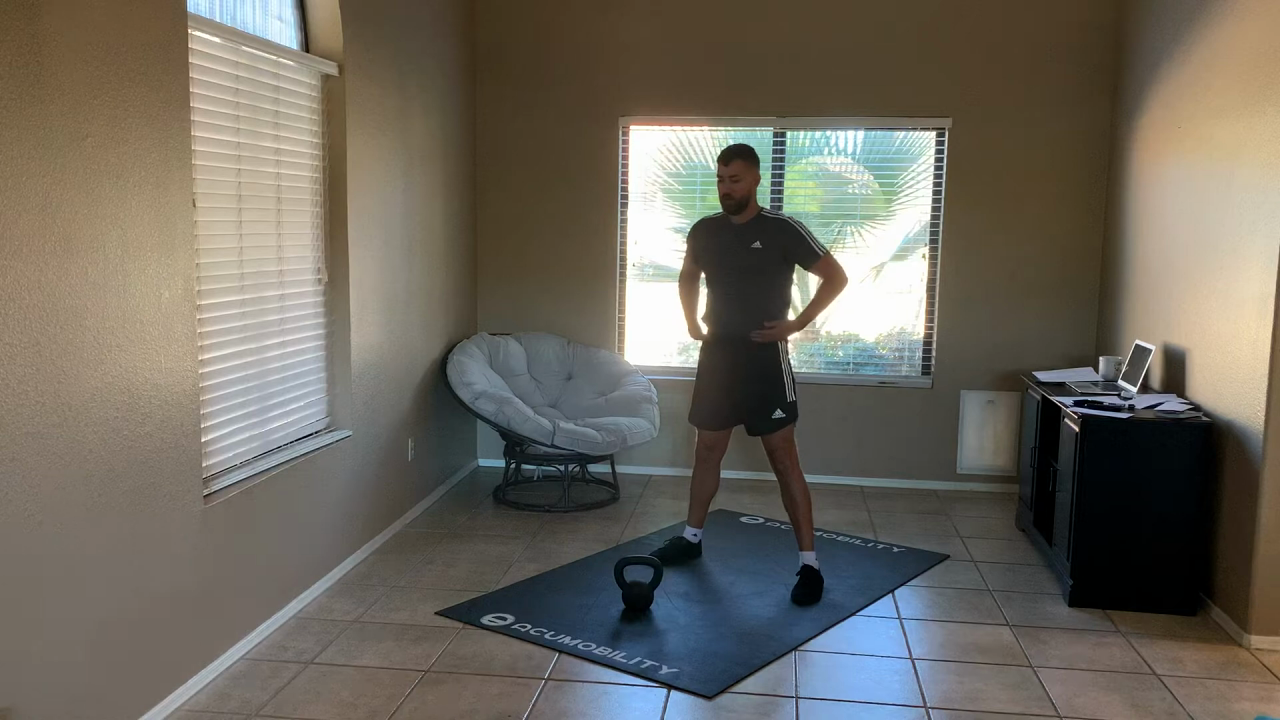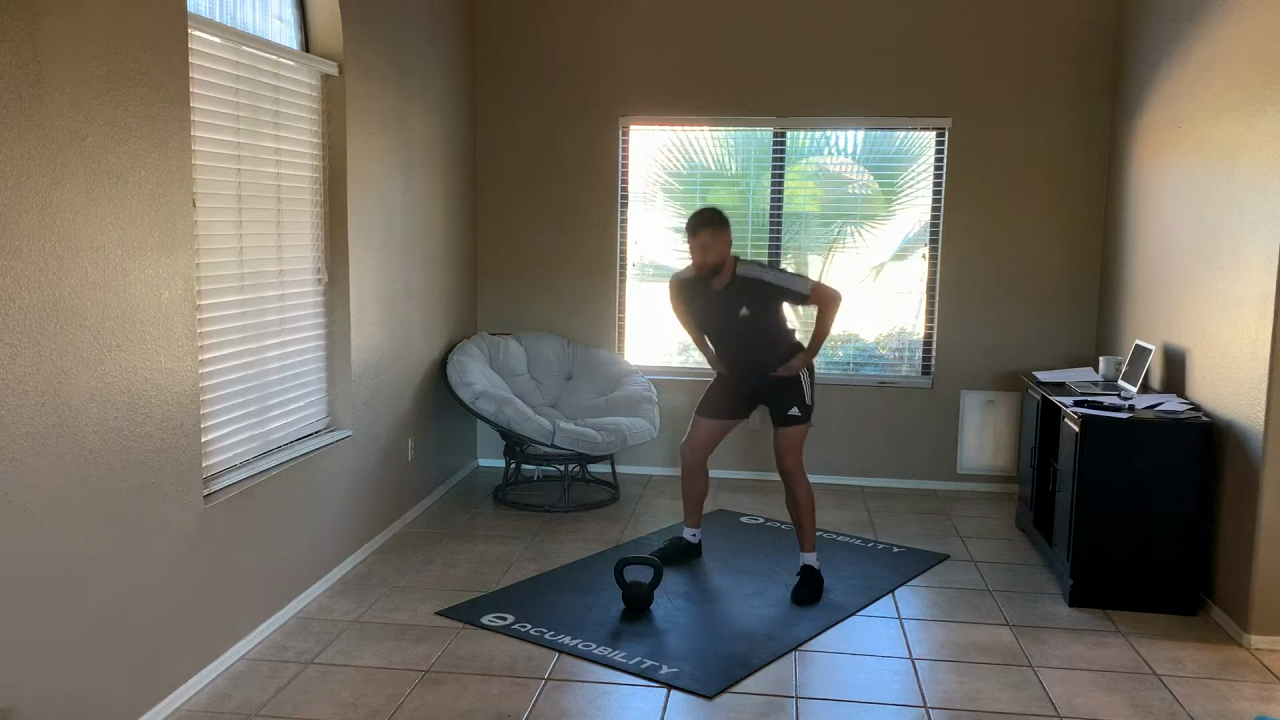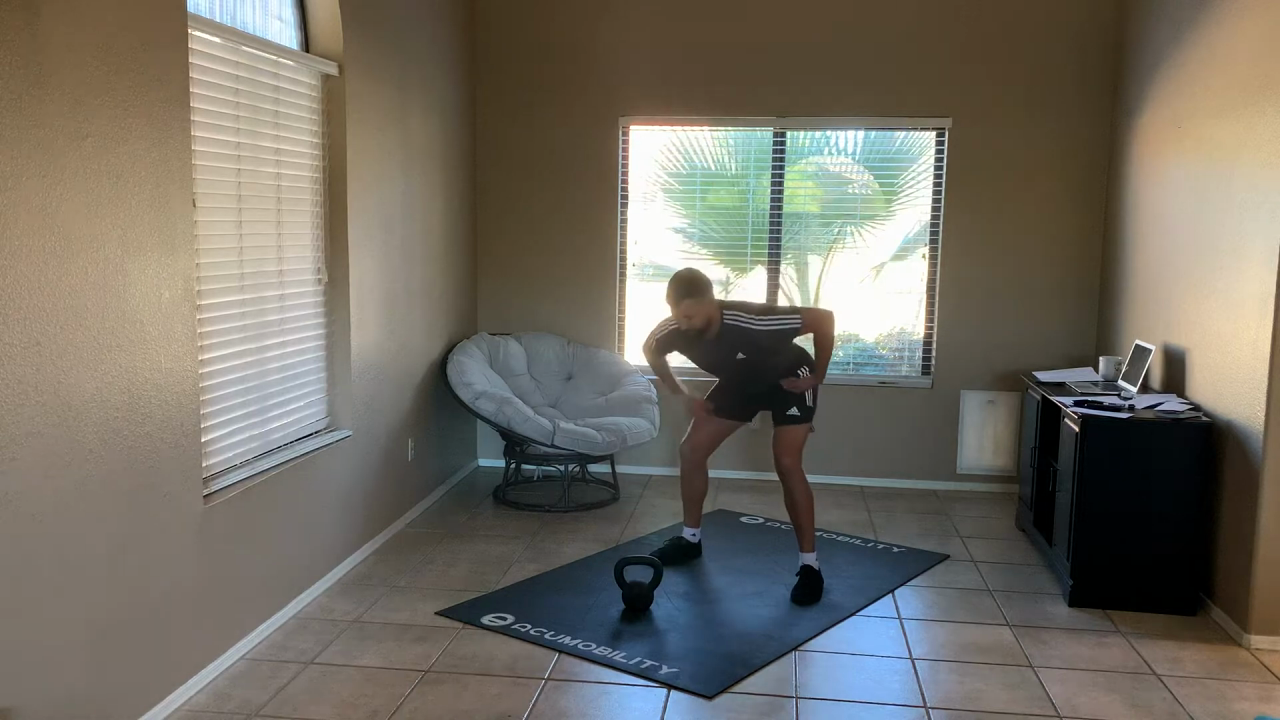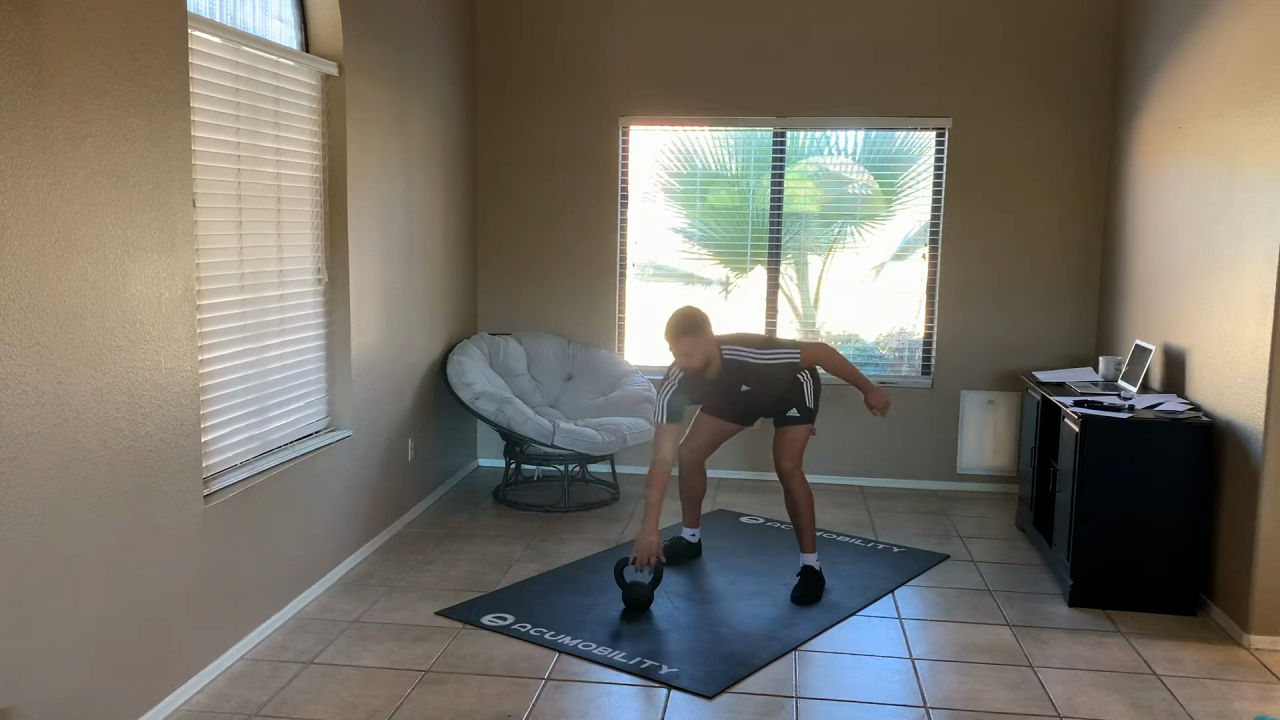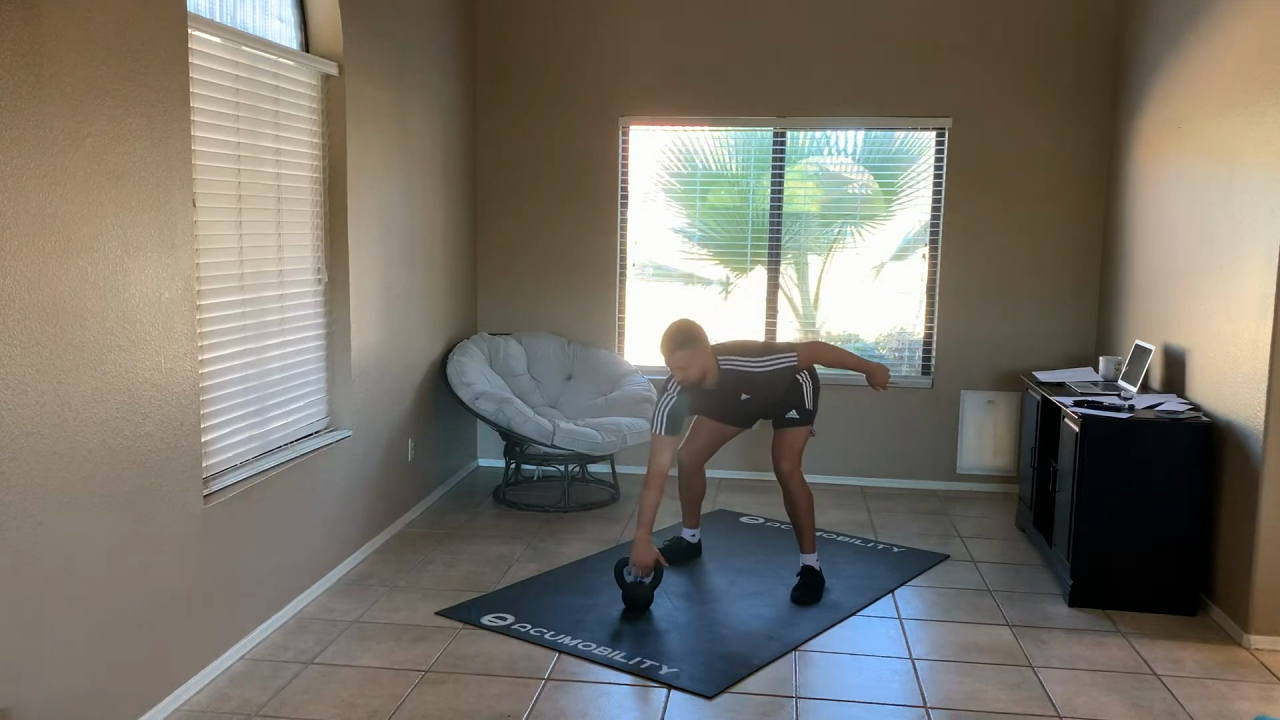
dt=0.4s
person 1, frame 1
left shoulder: (782, 230)
right shoulder: (704, 231)
left elbow: (836, 277)
right elbow: (688, 276)
left wrist: (798, 323)
right wrist: (690, 319)
left hip: (765, 356)
right hip: (716, 353)
left knee: (783, 458)
right knee: (707, 452)
left ankle: (809, 563)
right ankle: (692, 537)
person 1, frame 2
left shoulder: (762, 281)
right shoulder: (685, 284)
left elbow: (830, 298)
left wrist: (807, 355)
right wrist: (706, 351)
left hip: (784, 371)
right hip: (734, 372)
left knee: (788, 462)
right knee: (692, 448)
left ankle: (810, 564)
right ankle: (690, 538)
person 1, frame 3
left shoulder: (753, 322)
right shoulder: (674, 331)
left elbow: (824, 318)
right elbow: (650, 350)
left wrist: (816, 376)
right wrist: (682, 394)
left hip: (788, 380)
right hip: (738, 384)
left knee: (786, 464)
right knee: (691, 450)
left ankle: (810, 565)
right ankle: (690, 538)
person 1, frame 4
left shoulder: (752, 355)
right shoulder: (676, 384)
left elbow: (821, 352)
right elbow: (663, 456)
left wrist: (868, 389)
right wrist: (648, 531)
left hip: (791, 387)
right hip: (736, 396)
left knee: (787, 466)
right knee: (690, 453)
left ankle: (811, 566)
right ankle: (690, 538)
person 1, frame 5
left shoulder: (749, 362)
right shoulder: (674, 397)
left elbow: (815, 350)
right elbow: (658, 469)
left wrist: (870, 369)
right wrist: (642, 538)
left hip: (791, 389)
left knee: (786, 468)
right knee: (688, 456)
left ankle: (811, 567)
right ankle: (690, 539)
